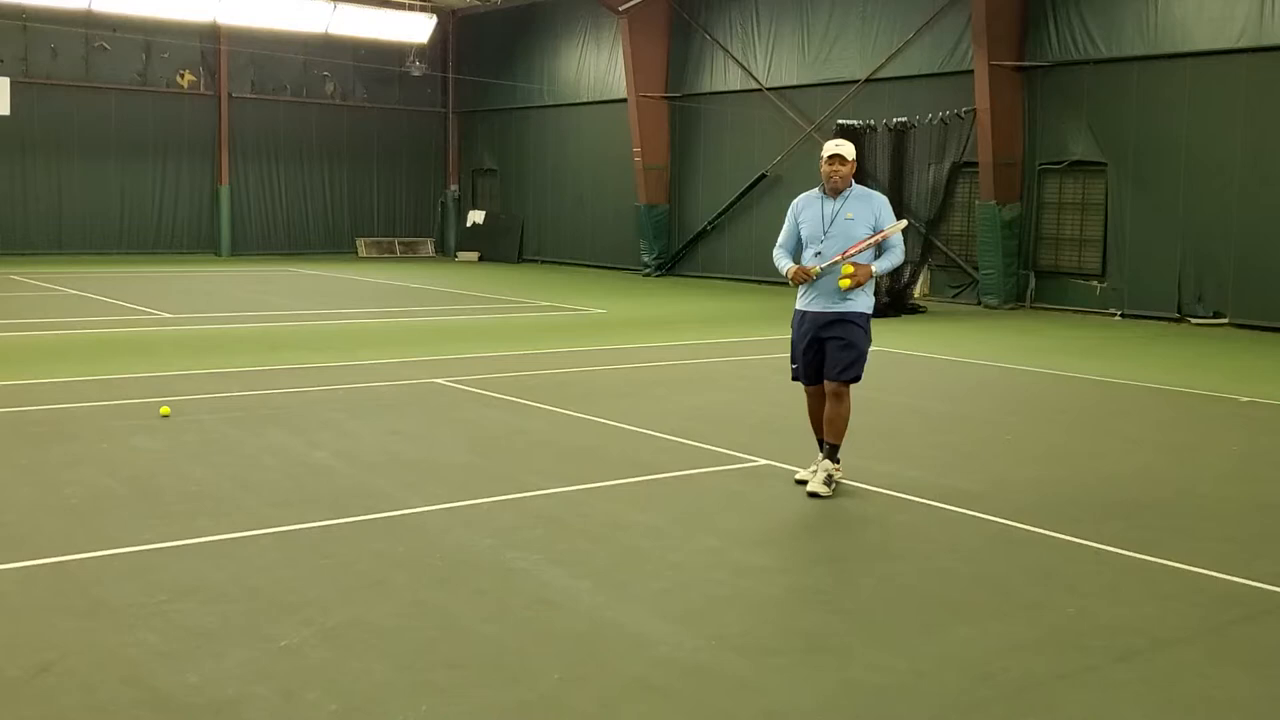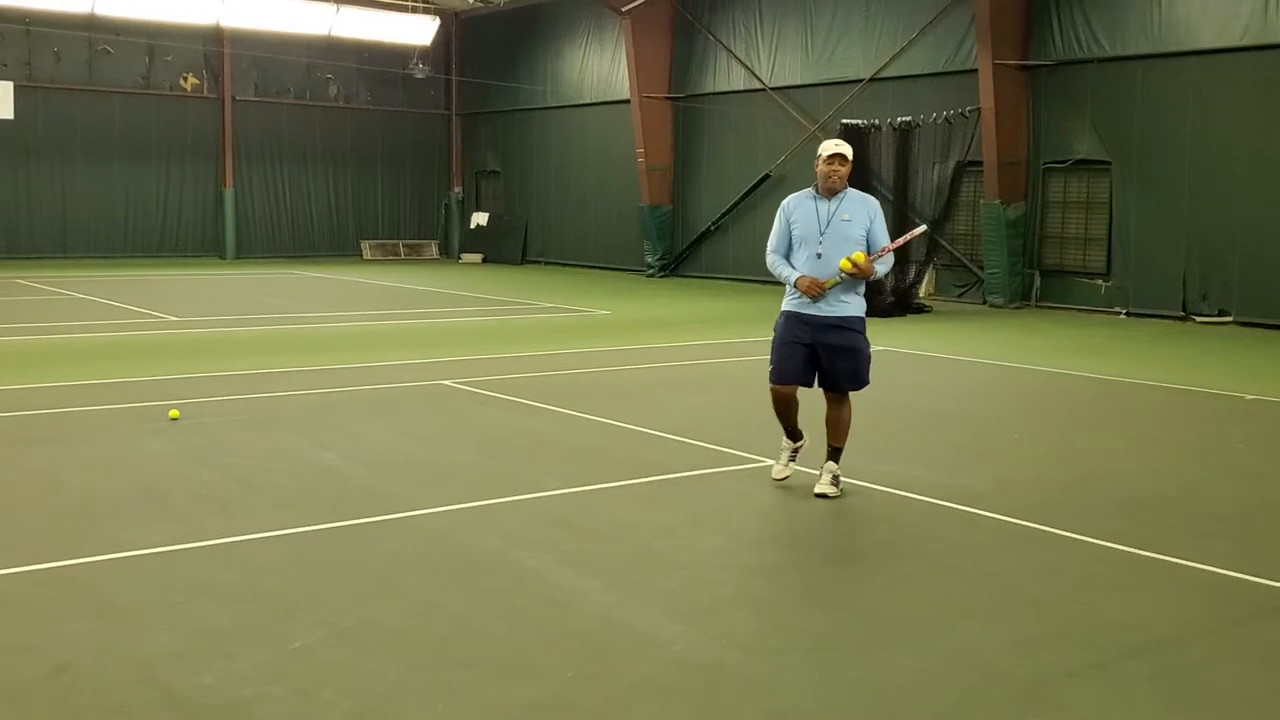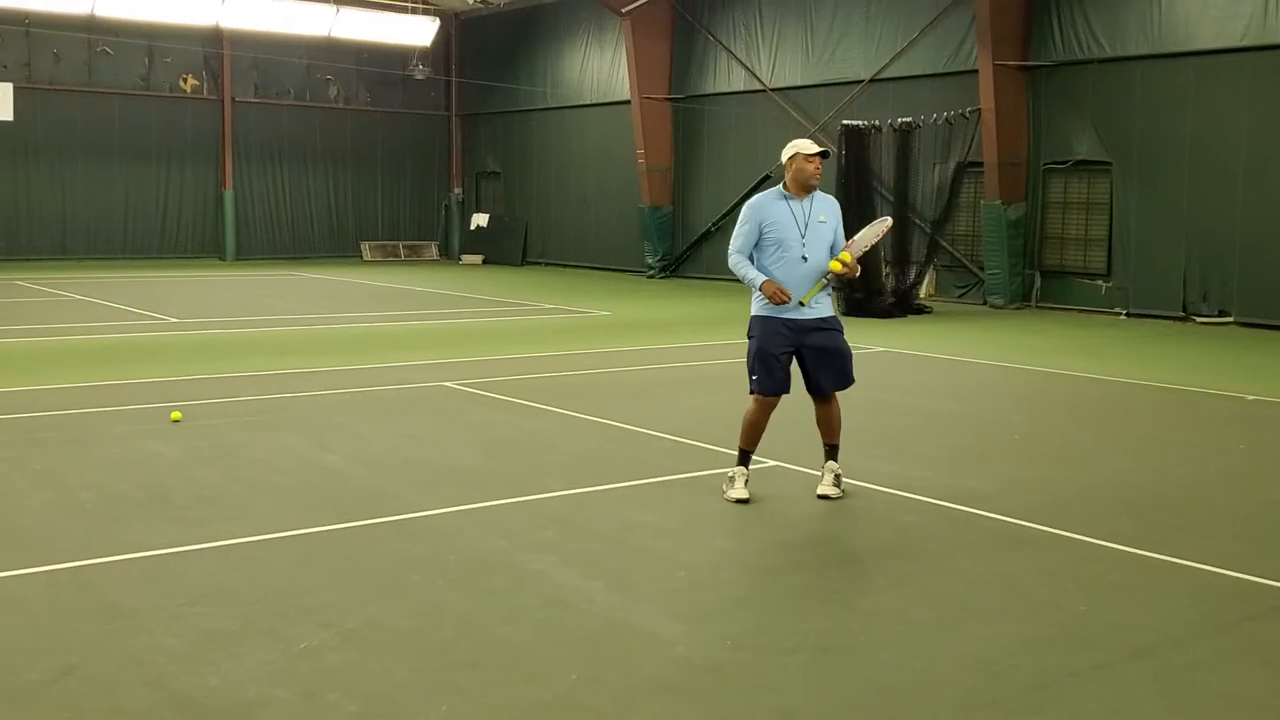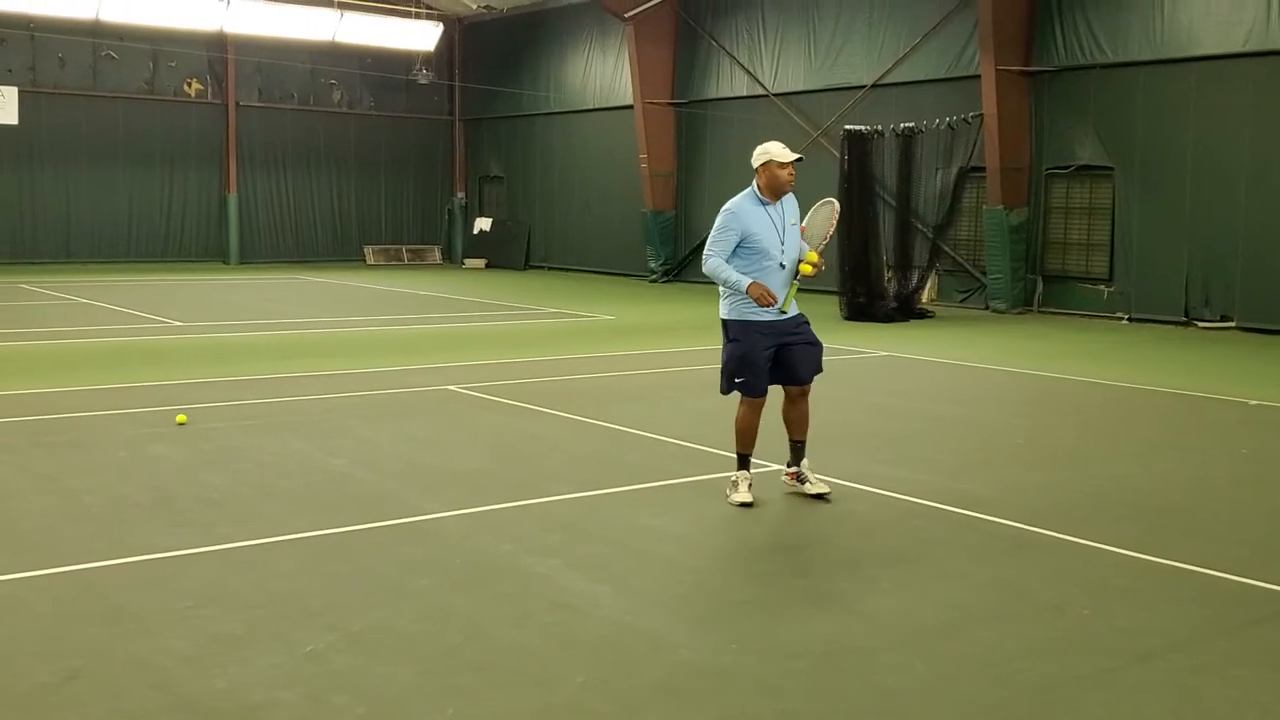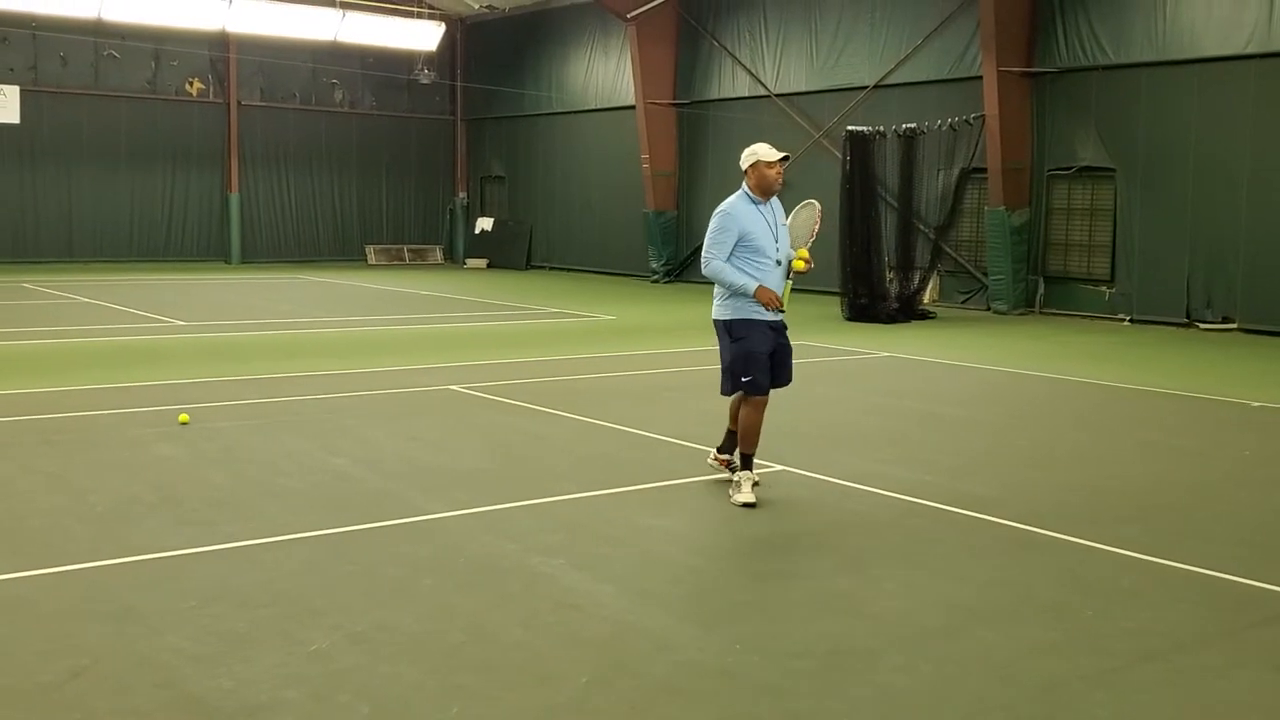
dt=0.4s
person 1, frame 1
left shoulder: (875, 202)
right shoulder: (802, 204)
left elbow: (896, 250)
right elbow: (781, 249)
left wrist: (870, 269)
right wrist: (789, 269)
left hip: (850, 312)
right hip: (808, 310)
left knee: (836, 387)
right knee: (812, 388)
left ankle: (828, 465)
right ankle: (827, 457)
person 1, frame 2
left shoulder: (868, 206)
right shoulder: (792, 205)
left elbow: (886, 256)
right elbow: (774, 255)
left wrist: (873, 270)
right wrist: (797, 279)
left hip: (844, 317)
right hip: (797, 313)
left knee: (838, 394)
right knee: (781, 387)
left ankle: (832, 466)
right ankle: (794, 441)
person 1, frame 3
left shoulder: (830, 205)
right shoulder: (759, 206)
left elbow: (839, 251)
right elbow: (736, 256)
left wrist: (848, 266)
right wrist: (762, 283)
left hip: (819, 317)
right hip: (772, 318)
left knee: (826, 394)
right knee: (765, 397)
left ankle: (831, 465)
right ankle: (741, 469)
person 1, frame 4
left shoulder: (790, 203)
right shoulder: (736, 212)
right elbow: (710, 262)
left wrist: (808, 259)
right wrist: (748, 286)
left hip: (786, 315)
right hip: (746, 320)
left knee: (799, 387)
right knee: (753, 397)
left ankle: (797, 466)
right ankle: (742, 474)
person 1, frame 5
left shoulder: (775, 206)
right shoulder: (731, 212)
right elbow: (710, 263)
left wrist: (796, 259)
right wrist: (755, 289)
left hip: (769, 317)
right hip: (741, 318)
left knee: (750, 391)
right knee: (756, 395)
left ankle: (725, 453)
right ankle: (744, 474)
